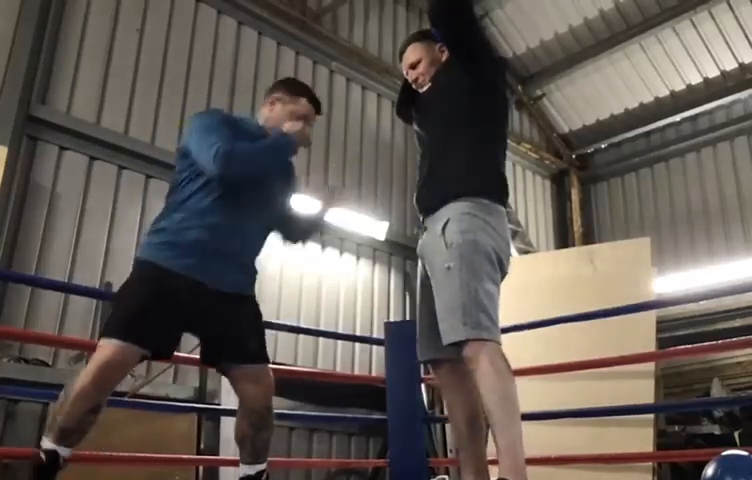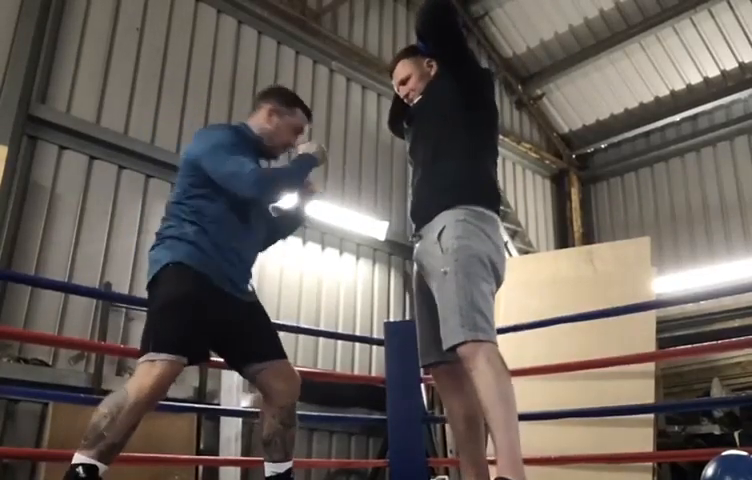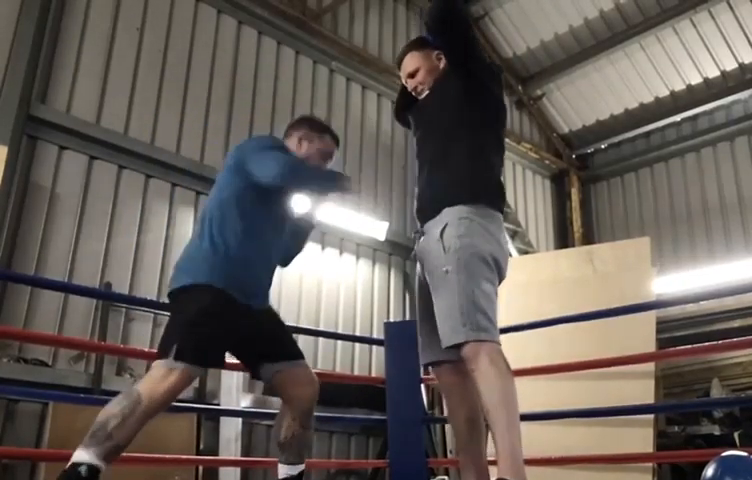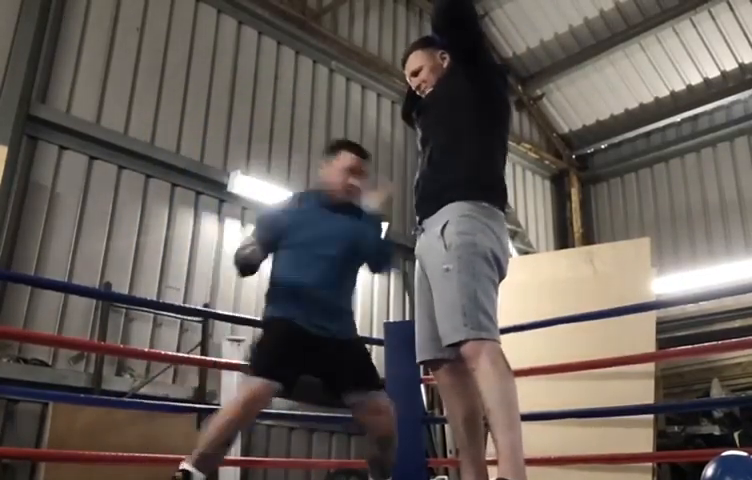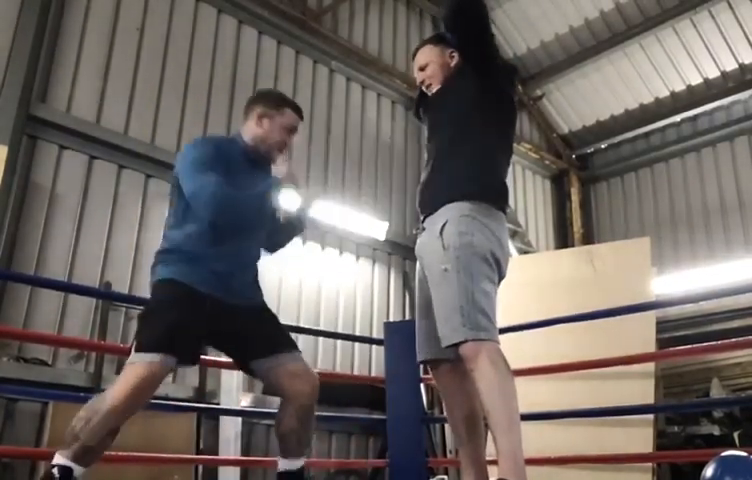
dt=1s
person 1, frame 1
left shoulder: (475, 73)
right shoulder: (435, 103)
right elbow: (402, 107)
left wrist: (430, 45)
right wrist: (417, 82)
left hip: (466, 216)
right hip: (439, 227)
left knee: (474, 342)
right knee: (446, 361)
person 1, frame 2
left shoulder: (464, 83)
right shoulder: (426, 116)
right elbow: (394, 121)
left wrist: (421, 55)
right wrist: (407, 98)
left hip: (460, 225)
right hip: (431, 238)
left knee: (472, 344)
right knee: (445, 367)
person 1, frame 3
left shoulder: (472, 82)
right shoulder: (434, 109)
right elbow: (401, 111)
right wrist: (413, 89)
left hip: (464, 222)
right hip: (435, 232)
left knee: (475, 343)
right knee: (447, 363)
person 1, frame 4
left shoulder: (476, 79)
right shoulder: (437, 107)
right elbow: (409, 111)
left hip: (463, 219)
right hip: (434, 231)
left knee: (474, 343)
right knee: (444, 361)
person 1, frame 5
left shoulder: (484, 79)
right shoulder: (446, 105)
right elbow: (422, 105)
left hip: (463, 219)
right hip: (438, 229)
left knee: (474, 343)
right knee: (445, 360)
person 2, frame 1
left shoulder: (278, 167)
right shoulder: (212, 124)
left elbow: (293, 231)
right elbow: (223, 161)
left wrist: (319, 216)
right wrist: (285, 140)
left hip: (231, 289)
right hip: (166, 268)
left knee: (259, 389)
right knee: (106, 366)
person 2, frame 2
left shoulder: (248, 167)
right shoulder: (218, 139)
left elbow: (269, 233)
right elbow: (255, 185)
left wrist: (299, 202)
right wrist: (306, 161)
left hip: (232, 289)
right hip: (186, 270)
left knee: (284, 384)
right knee: (156, 375)
person 2, frame 3
left shoulder: (280, 209)
right shoulder: (258, 152)
left elbow: (281, 255)
right elbow: (280, 174)
left wrist: (306, 220)
right wrist: (335, 180)
left hip: (250, 301)
right hip: (207, 288)
left knee: (304, 389)
right knee: (165, 383)
person 2, frame 4
left shoulder: (360, 221)
right shoulder: (290, 210)
left elbow: (381, 262)
right elbow: (245, 264)
left wrist: (373, 216)
right wrist: (248, 253)
left hip: (339, 334)
right hip: (288, 323)
left knee: (383, 417)
right knee: (249, 399)
person 2, frame 5
left shoulder: (263, 177)
right shoulder: (203, 152)
left elbow: (271, 240)
right elbow: (214, 208)
left wrist: (298, 219)
right wrist: (272, 185)
left hip: (241, 298)
right hip: (185, 285)
left knee: (303, 384)
right knee: (139, 380)
